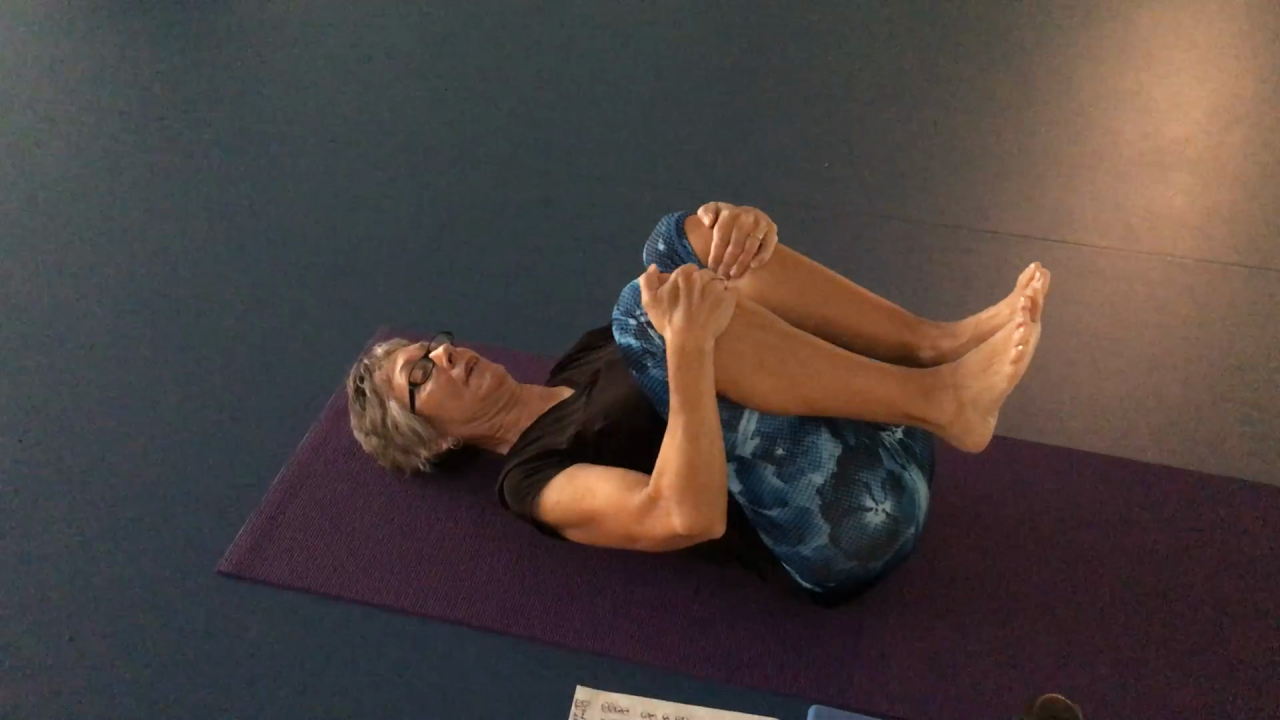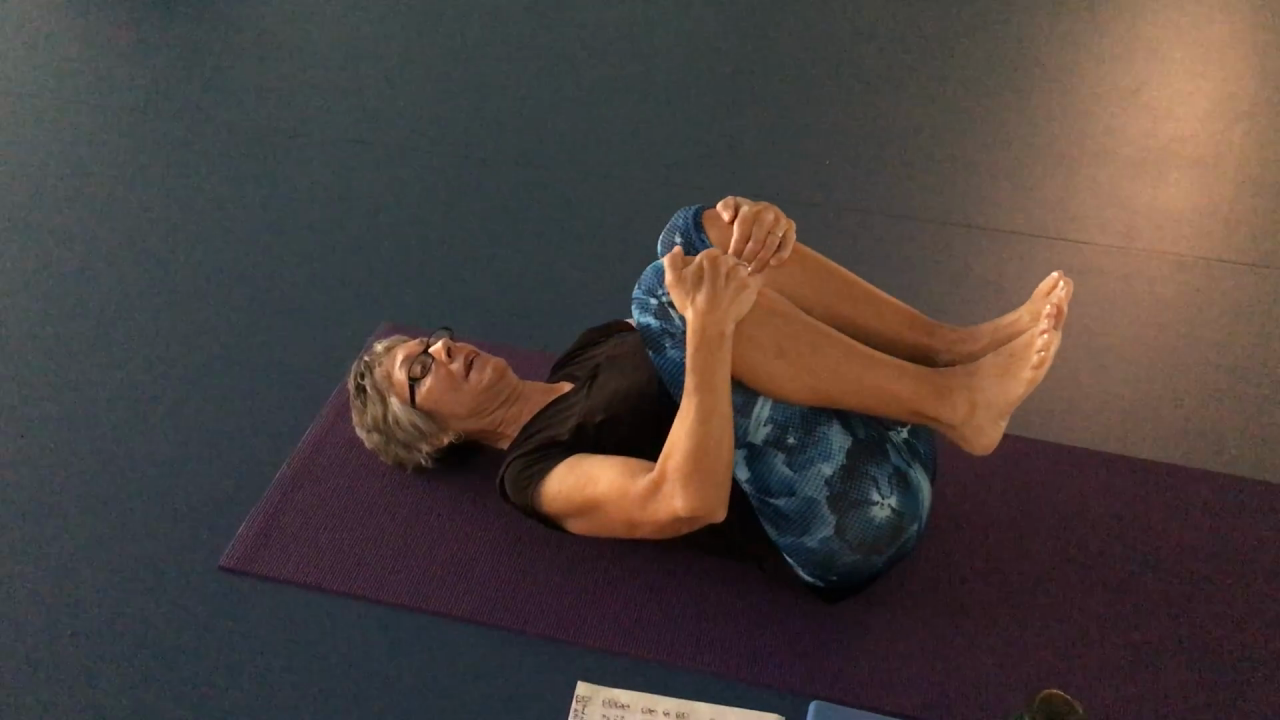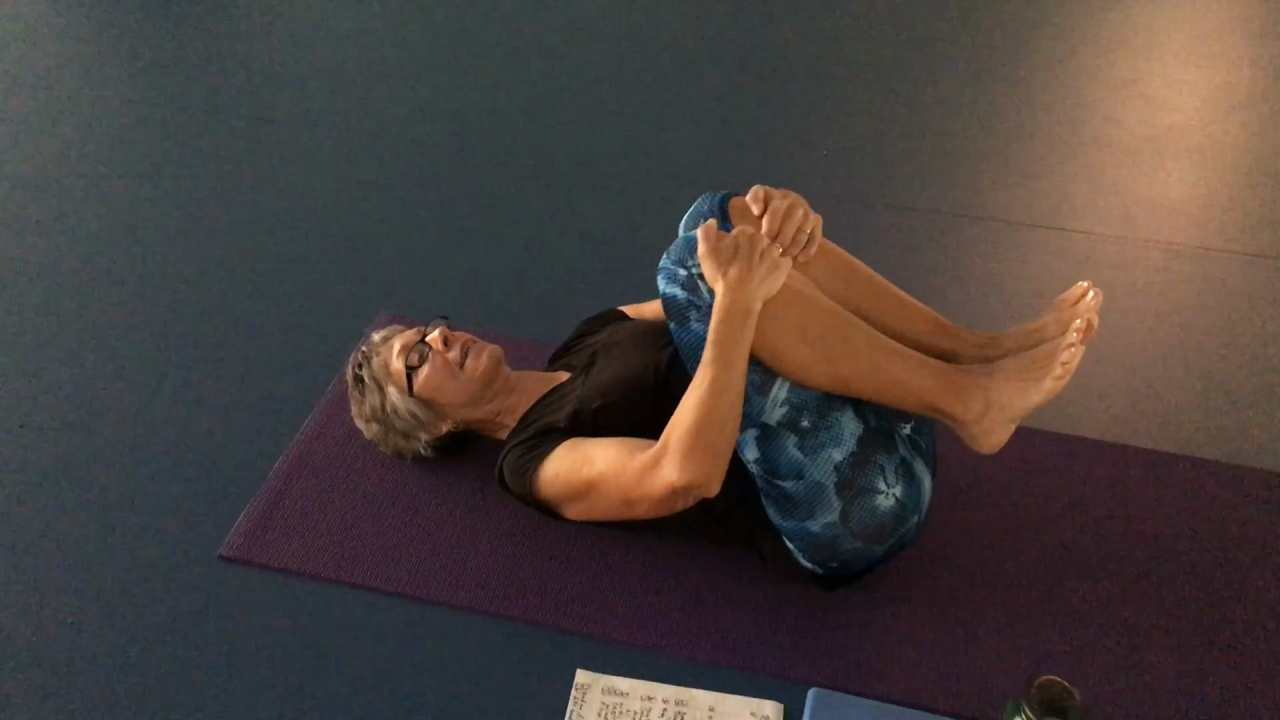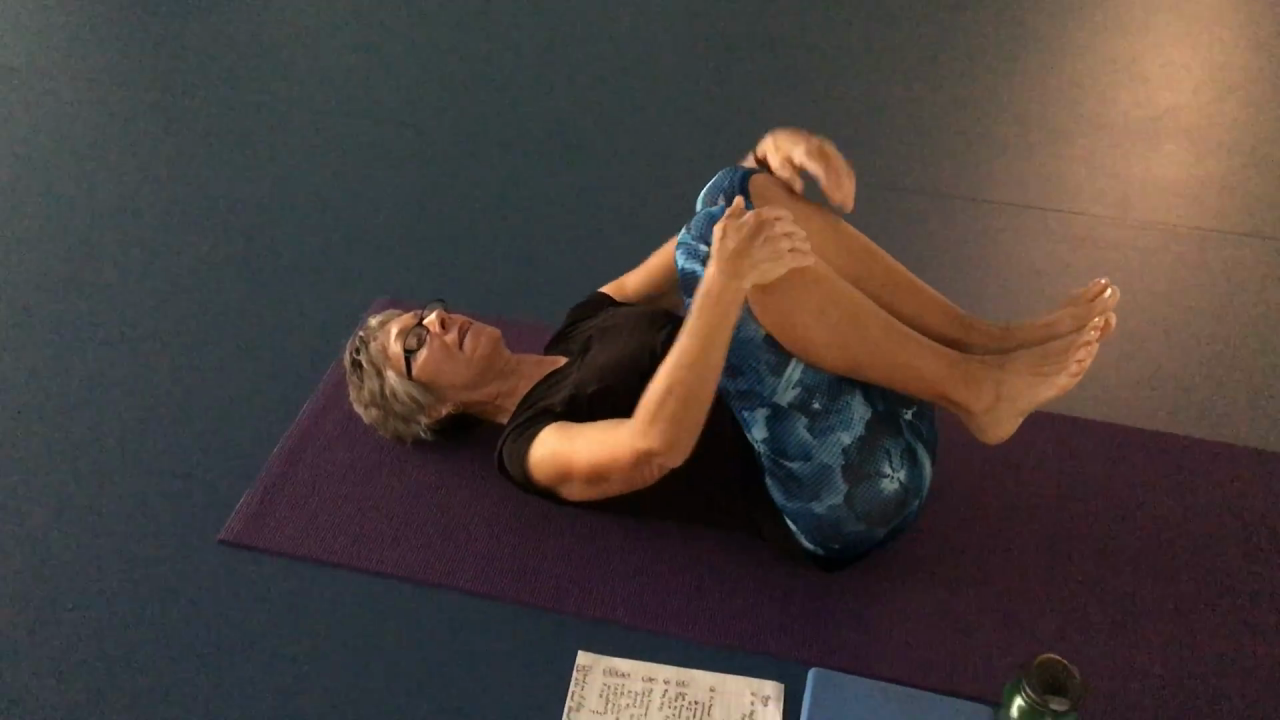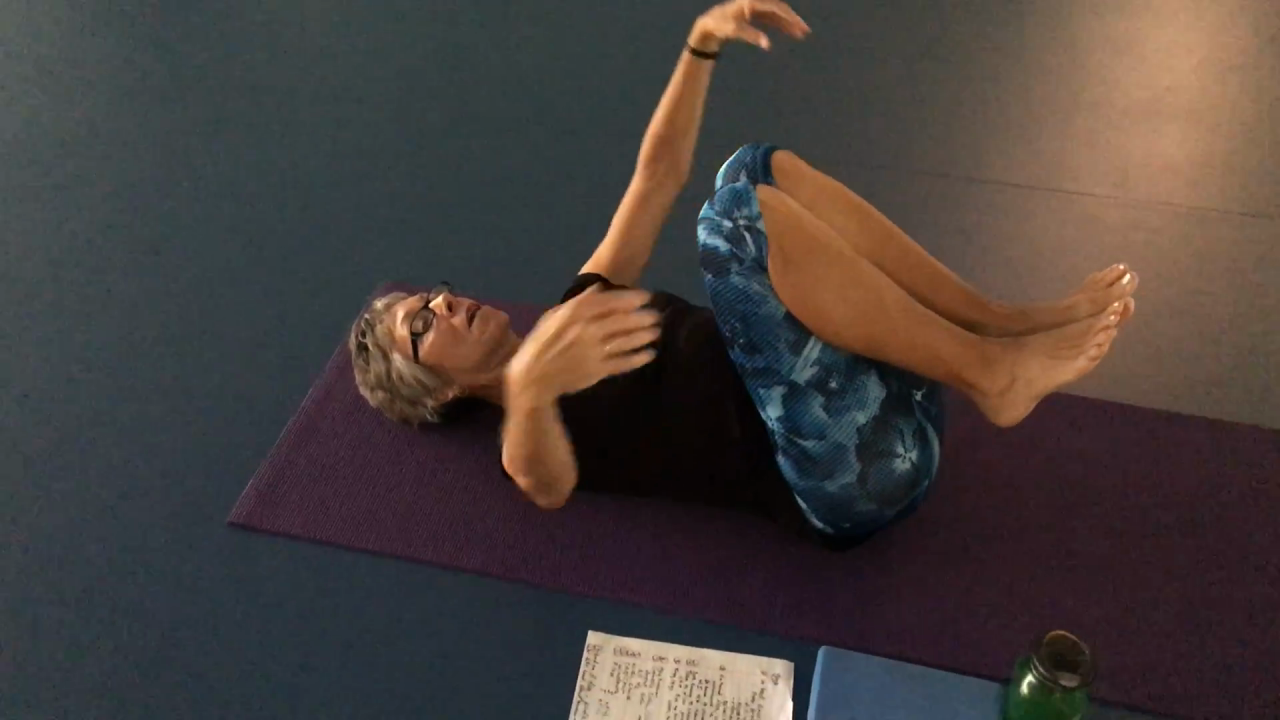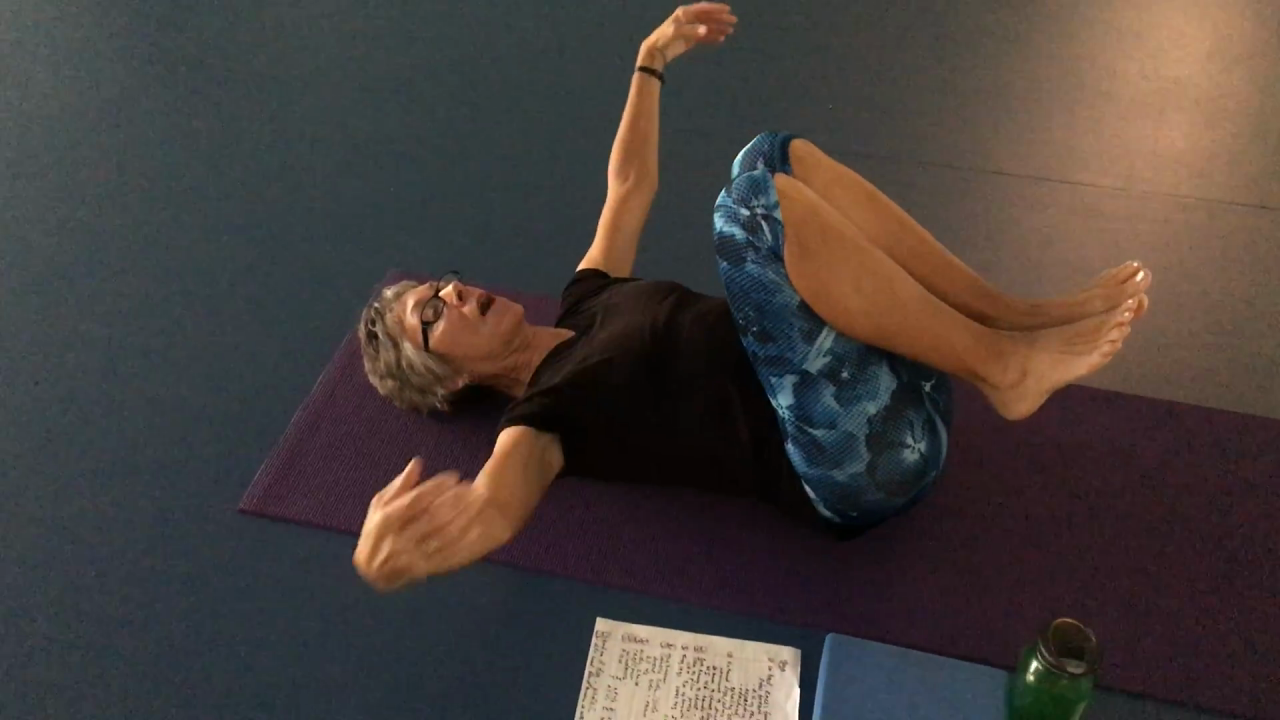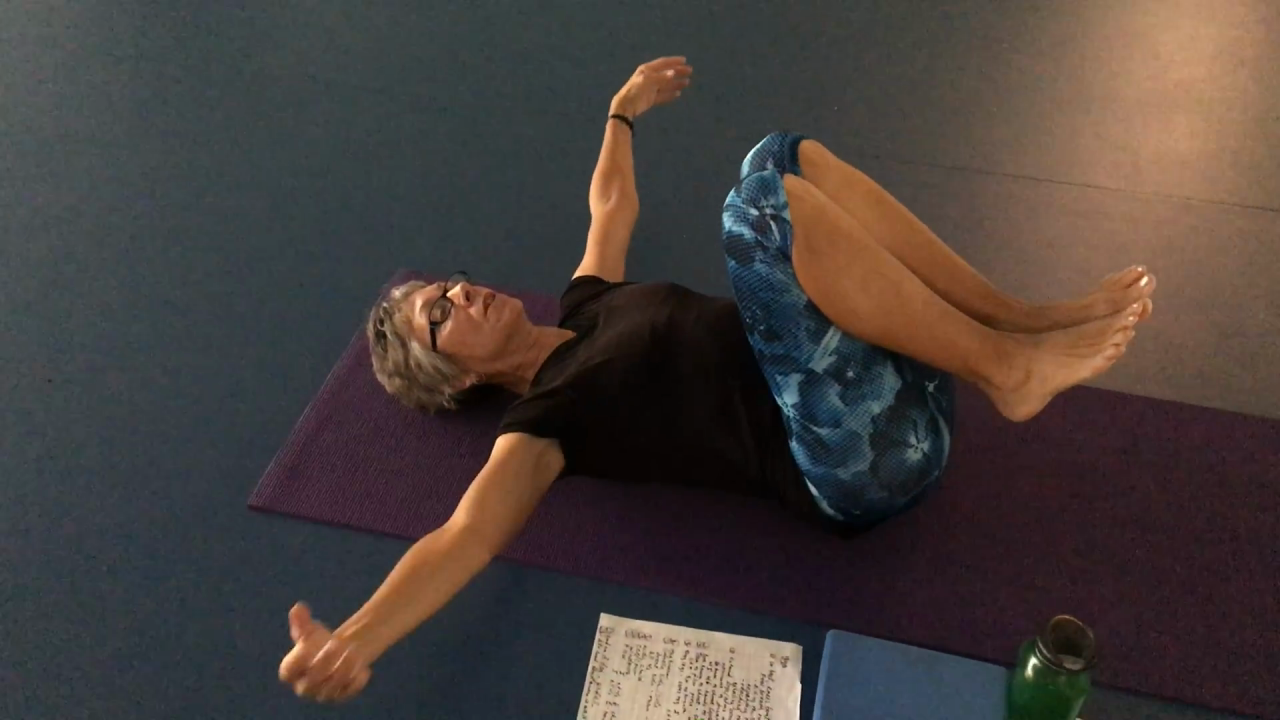
dt=0.4s
person 1, frame 1
left shoulder: (594, 354)
right shoulder: (537, 481)
left elbow: (747, 302)
right elbow: (690, 518)
left wrist: (745, 226)
right wrist: (687, 343)
left hip: (876, 446)
right hip: (847, 525)
left knee: (689, 240)
right knee: (650, 317)
left ankle: (937, 345)
right ankle: (943, 398)
person 1, frame 2
left shoulder: (595, 347)
right shoulder: (538, 475)
left elbow: (749, 323)
right elbow: (692, 503)
left wrist: (757, 223)
right wrist: (708, 327)
left hip: (881, 441)
right hip: (849, 523)
left knee: (704, 234)
right knee: (668, 298)
left ankle: (955, 348)
right ankle: (956, 403)
person 1, frame 3
left shoulder: (591, 336)
right shoulder: (537, 463)
left elbow: (747, 285)
right elbow: (686, 477)
left wrist: (780, 214)
right wrist: (735, 300)
left hip: (881, 437)
right hip: (848, 511)
left knee: (722, 221)
right knee: (699, 266)
left ankle: (973, 352)
right ankle: (969, 399)
person 1, frame 4
left shoulder: (586, 322)
right shoulder: (533, 449)
left elbow: (734, 230)
right elbow: (655, 446)
left wrist: (773, 154)
right wrist: (727, 279)
left hip: (882, 422)
right hip: (847, 494)
left knee: (736, 201)
right knee: (714, 248)
left ankle: (985, 342)
right ankle: (978, 391)
person 1, frame 5
left shoulder: (579, 304)
right shoulder: (530, 431)
left elbow: (657, 173)
right elbow: (551, 480)
right wrist: (533, 383)
left hip: (888, 408)
right hip: (852, 475)
left knee: (758, 174)
right knee: (741, 218)
left ankle: (1003, 327)
right ankle: (991, 375)
person 1, frame 6
left shoulder: (586, 306)
right shoulder: (538, 419)
left elbow: (630, 184)
right elbow: (491, 509)
right wrist: (393, 546)
left hip: (893, 395)
right hip: (858, 460)
left knee: (775, 161)
right knee: (757, 206)
left ankle: (1014, 318)
right ankle: (1003, 368)
person 1, frame 7
left shoulder: (586, 304)
right shoulder: (539, 424)
left elbow: (613, 205)
right elbow: (464, 535)
left wrist: (624, 109)
right wrist: (351, 640)
left hip: (898, 393)
right hip: (859, 457)
left knee: (783, 160)
right knee: (766, 207)
left ankle: (1018, 319)
right ankle: (1007, 367)
